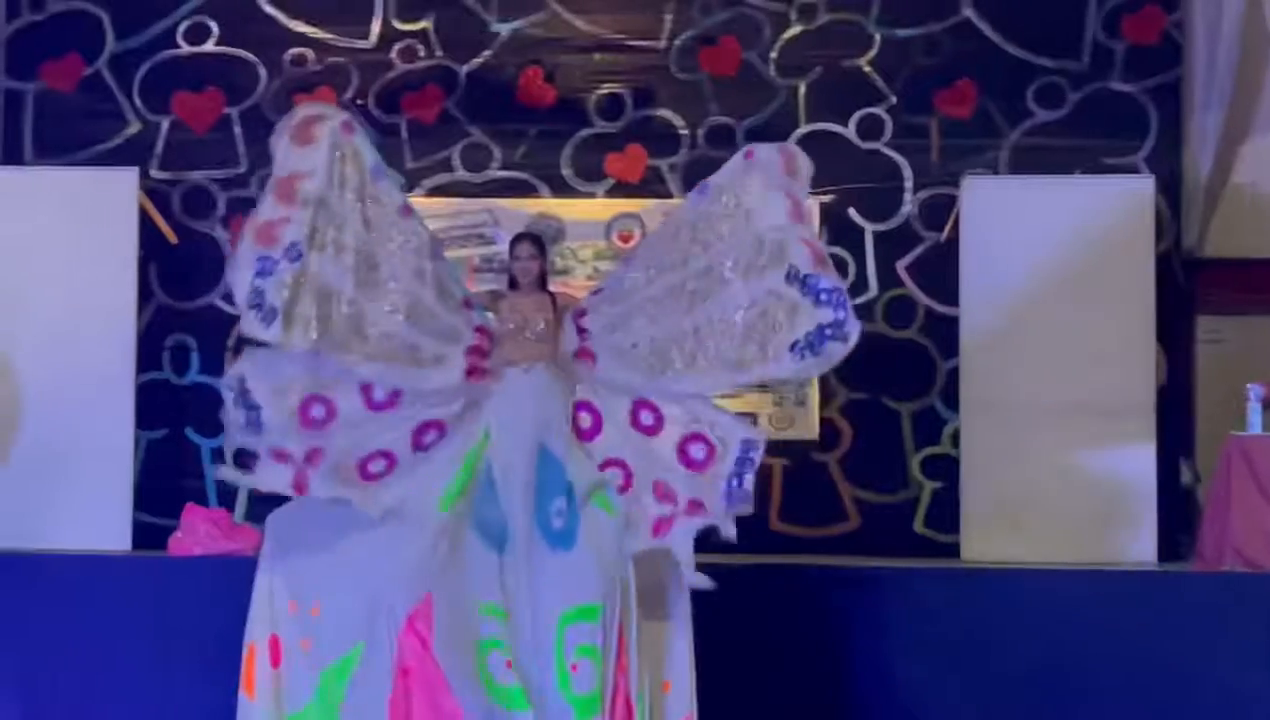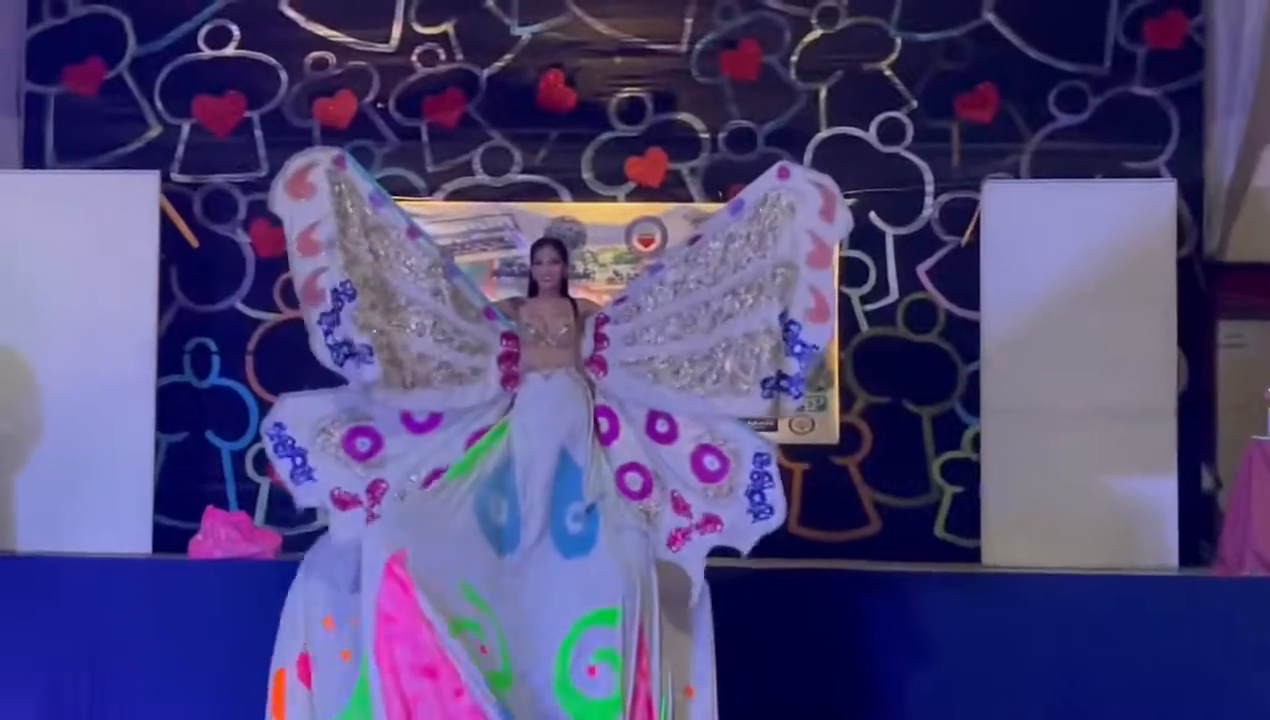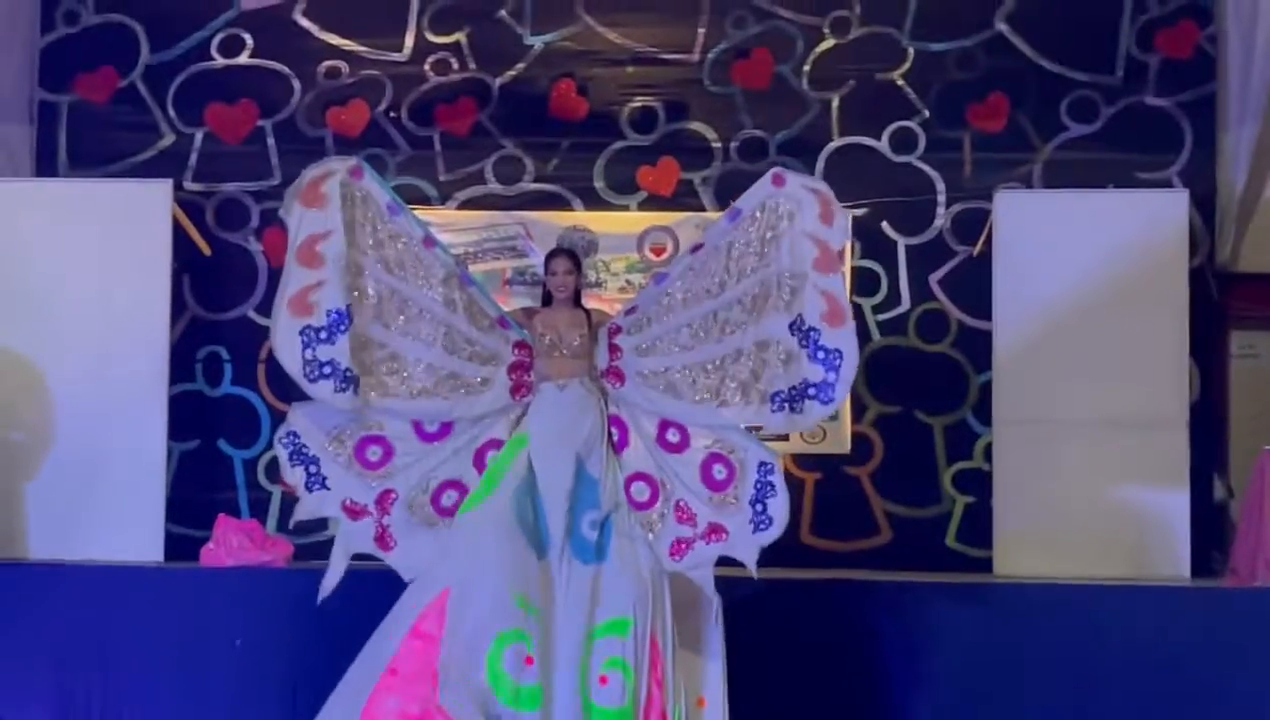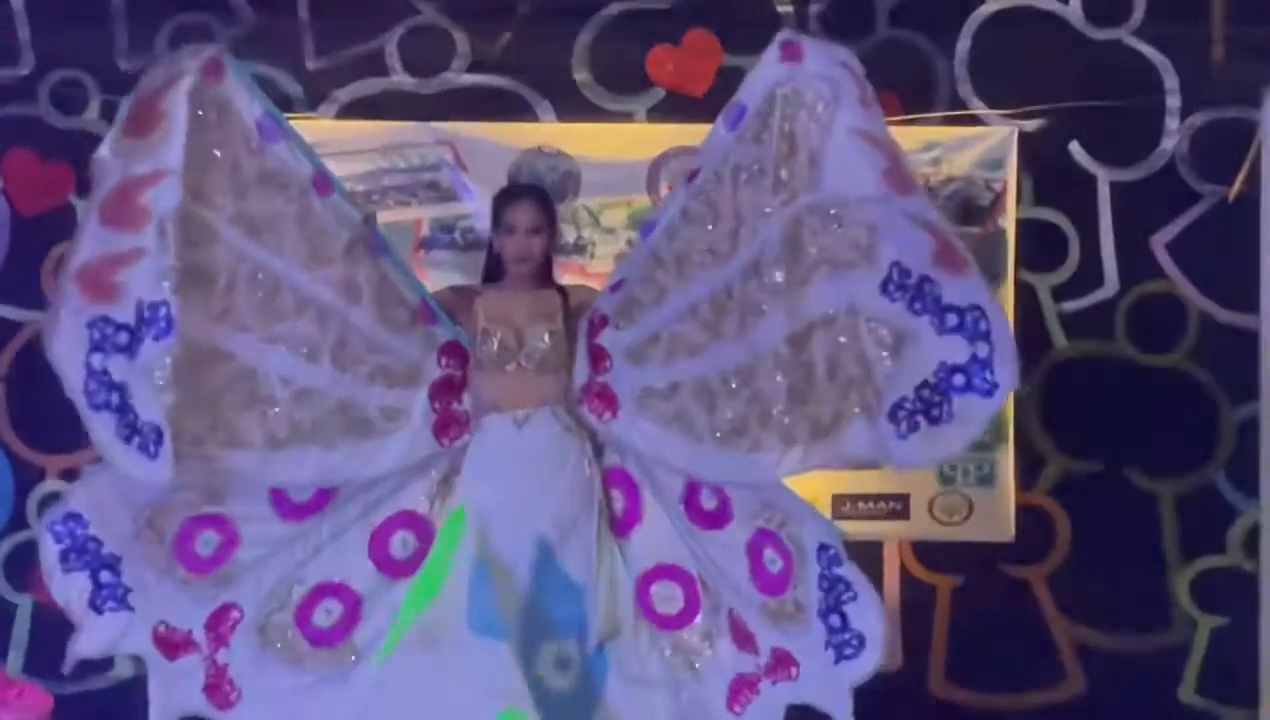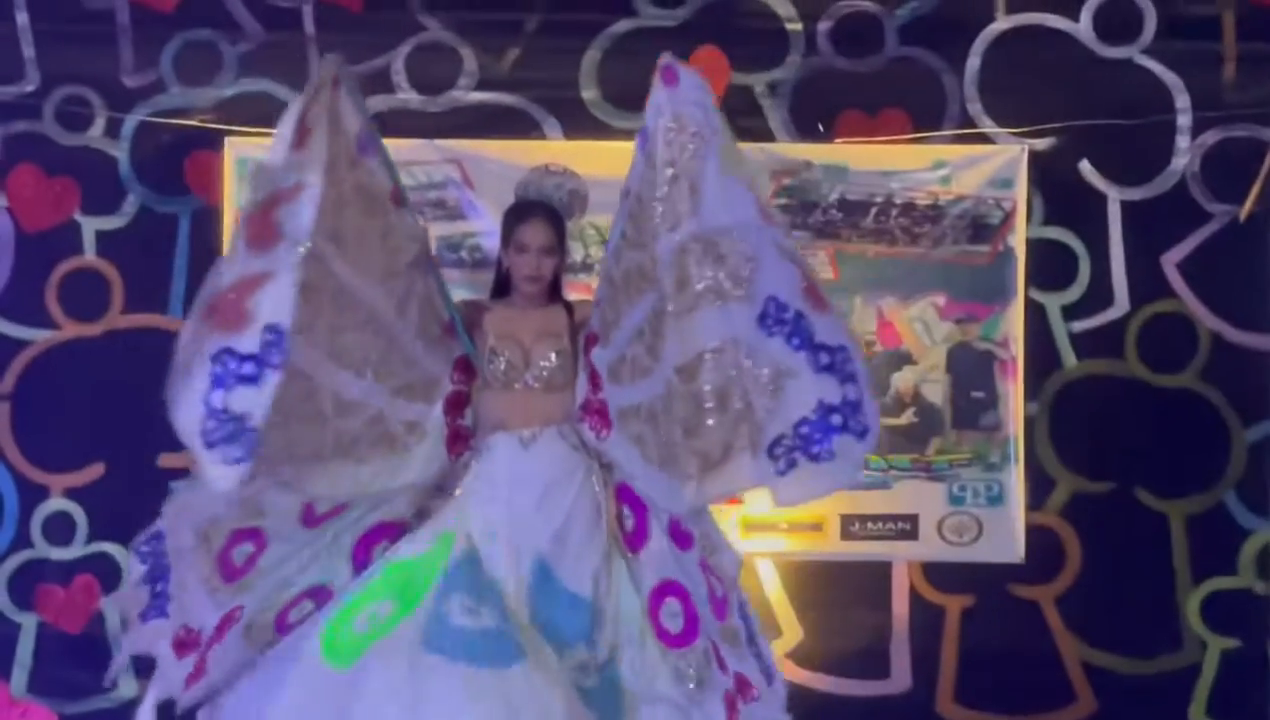
dt=0.5s
person 1, frame 1
left shoulder: (567, 306)
right shoulder: (487, 303)
left elbow: (639, 294)
right elbow: (421, 281)
left hip: (554, 418)
right hip: (501, 417)
left knee: (559, 539)
right knee: (496, 531)
person 1, frame 2
left shoulder: (588, 311)
right shoulder: (510, 310)
left elbow: (654, 305)
right elbow: (446, 299)
left hip: (576, 421)
right hip: (524, 422)
left knee: (581, 542)
right knee: (513, 529)
person 1, frame 3
left shoulder: (602, 324)
right shoulder: (522, 320)
left elbow: (673, 304)
right elbow: (458, 301)
left hip: (591, 433)
right hip: (535, 434)
left knee: (594, 549)
right knee: (520, 544)
person 1, frame 4
left shoulder: (582, 307)
right shoulder: (457, 306)
left elbow: (671, 283)
right elbow: (356, 290)
left hip: (566, 481)
right hip: (485, 482)
right knee: (472, 639)
person 1, frame 5
left shoulder: (588, 319)
right shoulder: (470, 322)
left elbow: (665, 298)
right elbow: (396, 295)
left hip: (573, 491)
right hip: (492, 493)
left knee: (577, 633)
right knee: (458, 626)
